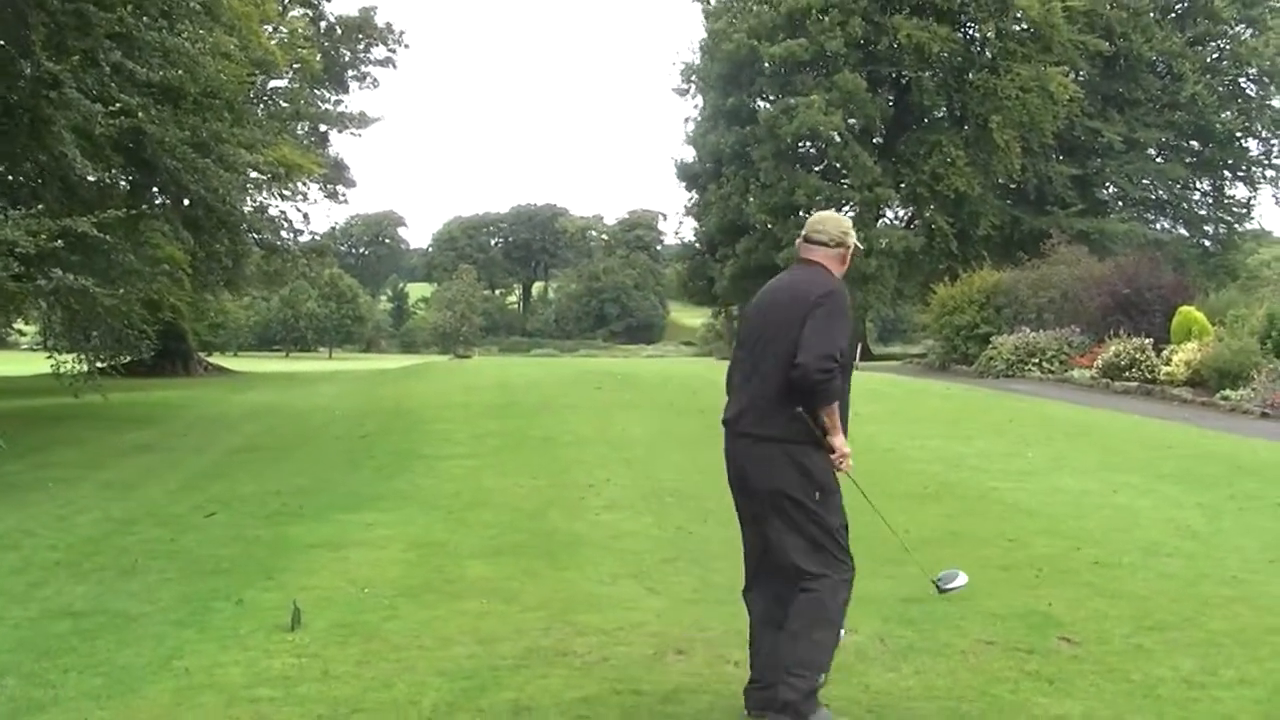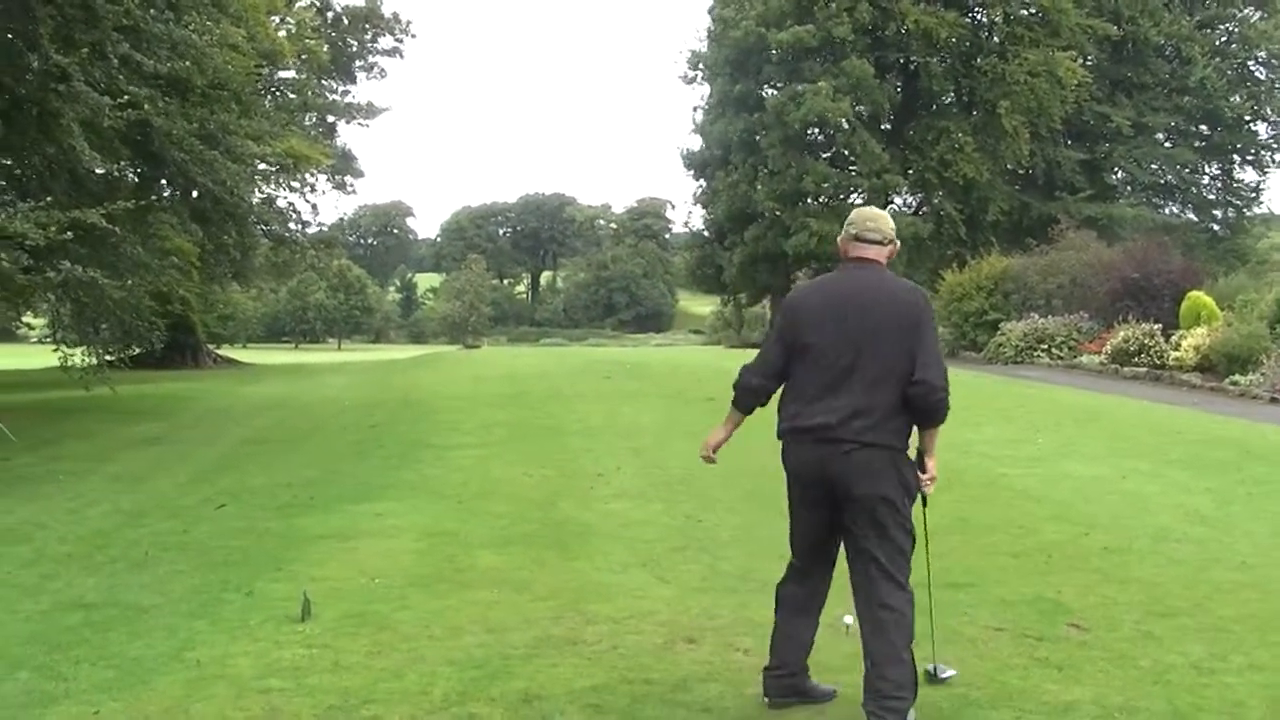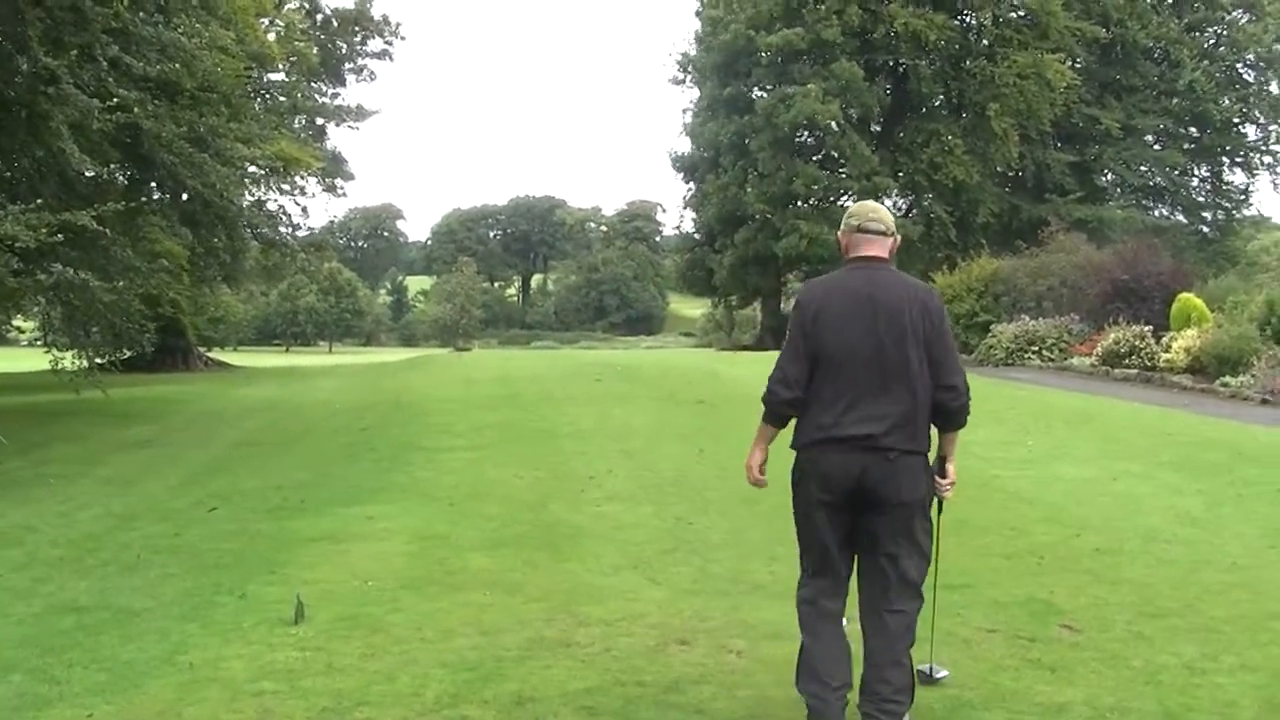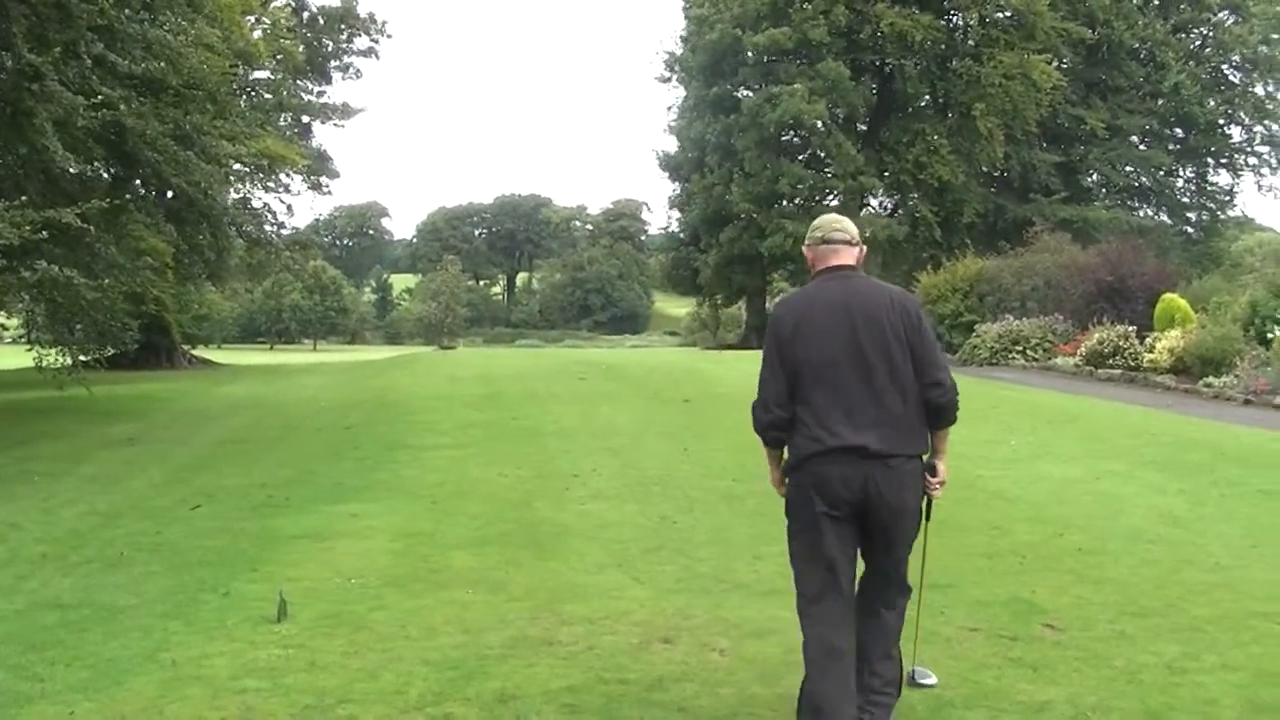
dt=0.3s
person 1, frame 1
left shoulder: (767, 294)
right shoulder: (828, 293)
left elbow: (741, 374)
right elbow: (818, 369)
right wrist: (835, 431)
left hip: (744, 449)
right hip: (790, 454)
left knee: (771, 572)
right knee: (825, 572)
person 1, frame 2
left shoulder: (803, 297)
right shoulder: (910, 299)
left elbow: (761, 376)
right elbow: (929, 389)
left wrist: (726, 427)
right wrist: (927, 452)
left hip: (805, 452)
right hip: (875, 459)
left knee: (808, 566)
right knee: (884, 584)
left ankle: (785, 676)
person 1, frame 3
left shoulder: (814, 297)
right shoulder: (923, 300)
left elbow: (786, 389)
right elbow: (952, 394)
left wrist: (761, 446)
right wrist: (946, 459)
left hip: (823, 461)
right hip: (898, 464)
left knee: (821, 583)
right knee: (892, 592)
person 1, frame 4
left shoulder: (788, 312)
right shoulder: (901, 303)
left elbow: (772, 409)
right elbow: (940, 393)
left wrist: (777, 465)
right wrist: (938, 457)
left hip: (820, 474)
right hip: (895, 470)
left knee: (825, 603)
right knee: (885, 590)
